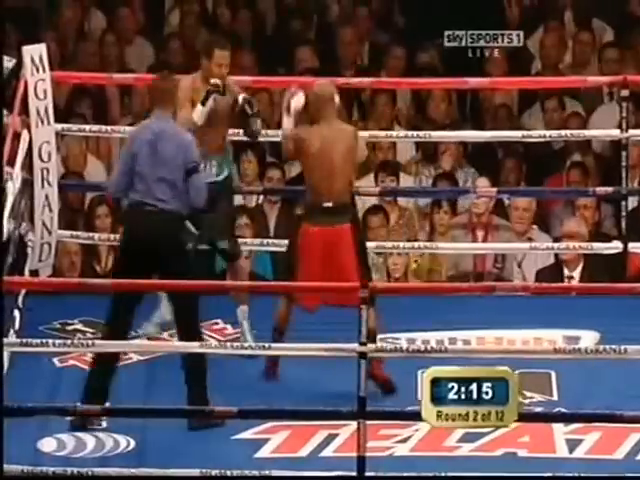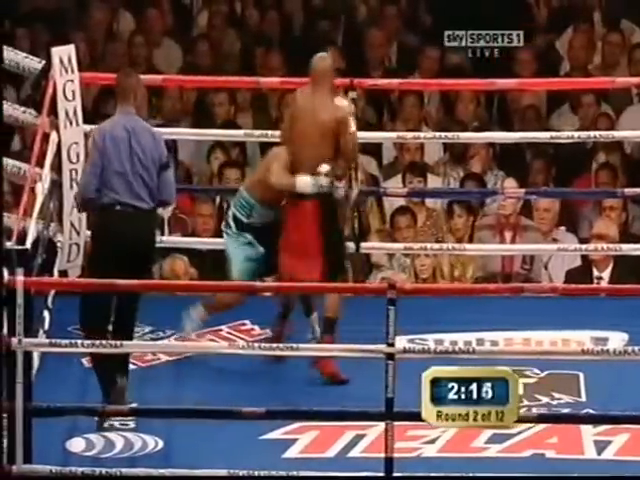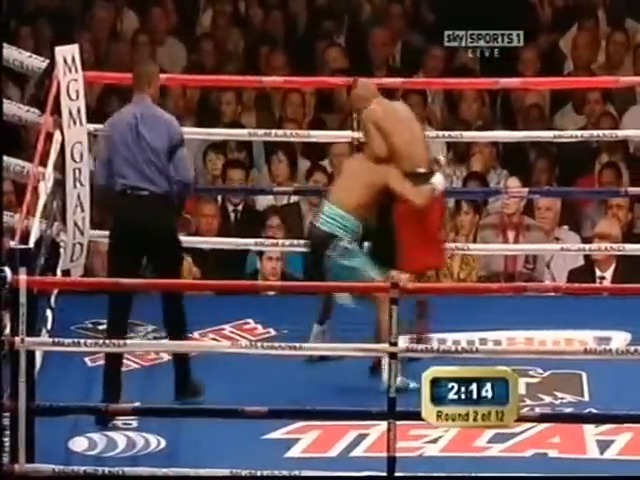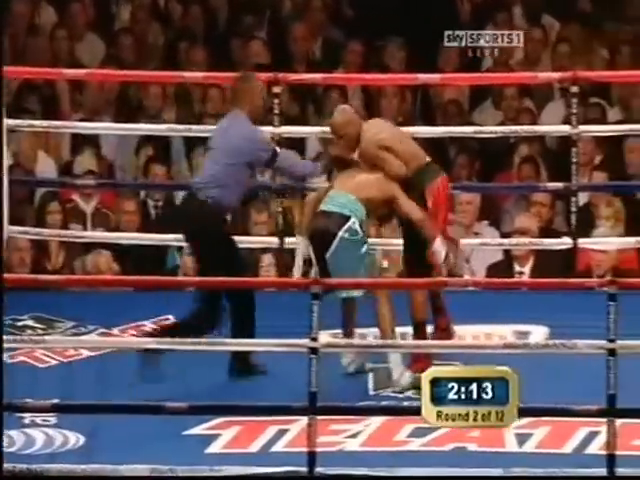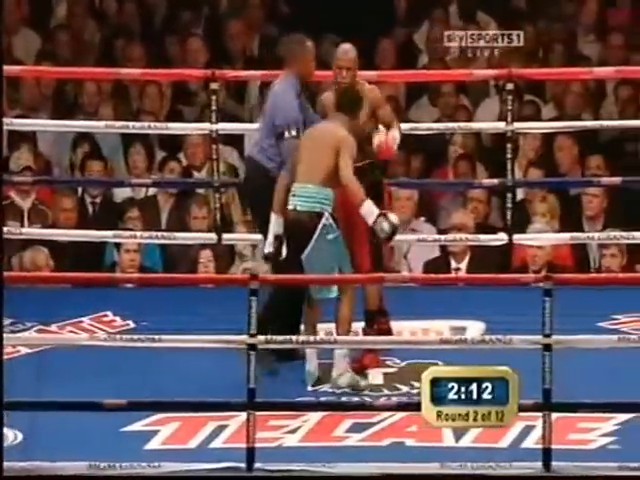
dt=0.7s
person 1, frame 1
left shoulder: (135, 136)
right shoulder: (185, 140)
left elbow: (115, 189)
right elbow: (196, 200)
left hip: (136, 227)
right hip: (168, 231)
left knee: (119, 318)
right knee: (187, 321)
left ankle: (93, 405)
right ankle: (198, 407)
person 1, frame 2
left shoulder: (103, 133)
right shoulder: (153, 137)
left elbow: (87, 191)
right elbow: (167, 196)
left wrist: (88, 206)
left hip: (110, 224)
right hip: (143, 227)
left knee: (94, 312)
right knee: (126, 313)
left ankle: (112, 383)
right ankle: (117, 382)
person 1, frame 3
left shoulder: (115, 123)
right shoulder: (167, 123)
left elbow: (102, 179)
right elbow: (185, 178)
right wrist: (177, 205)
left hip: (123, 211)
right hip: (158, 212)
left knee: (119, 307)
right knee: (172, 300)
left ankle: (110, 399)
right ankle: (184, 381)
person 1, frame 4
left shoulder: (226, 128)
right shoulder: (249, 136)
right elbow: (291, 167)
right wrist: (325, 168)
left hip: (196, 209)
right hip: (205, 217)
left knee: (239, 284)
right knee: (210, 307)
left ankle: (241, 359)
right ankle: (161, 339)
person 1, frame 5
left shoulder: (291, 91)
right shoulder: (286, 99)
left elbow: (312, 124)
right elbow: (291, 155)
left hip: (269, 180)
right hip: (265, 182)
right ankle: (266, 339)
person 2, frame 1
left shoulder: (302, 135)
right shoulder: (352, 134)
left elbow: (287, 154)
left wrist: (289, 114)
right wrist: (336, 108)
left hip: (313, 222)
right hip: (344, 221)
left knee: (291, 290)
right knee: (364, 295)
left ankle: (273, 360)
right ankle: (375, 363)
person 2, frame 2
left shoulder: (297, 100)
right shoulder: (339, 112)
left elbow: (286, 138)
right elbow: (349, 157)
left hip: (296, 193)
right hip: (321, 195)
left knee: (296, 270)
right knee: (334, 277)
right ankle: (324, 353)
person 2, frame 3
left shoulder: (371, 114)
right shoulder: (401, 108)
right elbow: (405, 149)
right hip: (430, 183)
left knee: (387, 268)
right knee: (422, 261)
right ankle: (421, 323)
person 2, frame 4
left shoulder: (367, 145)
right shoulder: (377, 125)
left elbow: (399, 171)
left hip: (423, 188)
right hip: (433, 181)
left knee: (416, 271)
right knee: (424, 264)
left ankle: (421, 351)
right ankle: (441, 323)
person 2, frame 5
left shoulder: (371, 94)
right shoulder: (325, 100)
left elbow: (392, 124)
left wrist: (391, 138)
left hip: (368, 177)
left knee: (368, 259)
right knee: (360, 258)
right ankle: (382, 322)
person 3, frame 1
left shoulder: (232, 91)
right shoulder: (186, 86)
left elbow: (254, 132)
right elbow: (181, 130)
left wrist: (249, 112)
right wrist: (205, 102)
left hip: (219, 177)
left knee: (233, 255)
left ankle: (244, 327)
right ankle: (163, 312)
person 3, frame 2
left shoulder: (291, 158)
right shoulder: (281, 156)
right elbow: (276, 181)
right wrist: (311, 183)
left hip: (267, 221)
right hip: (242, 224)
right knee: (237, 294)
right ankle: (199, 314)
person 3, frame 3
left shoulder: (354, 160)
right shoulder: (388, 171)
right elbow: (418, 200)
right wrist: (438, 181)
left hip: (318, 233)
right hip: (336, 241)
right knee: (385, 295)
left ankle: (317, 341)
right ankle: (388, 372)
person 3, frame 4
left shoulder: (347, 175)
right shoulder: (388, 185)
left elbow: (312, 200)
right elbow: (418, 217)
left wrist: (305, 241)
right wrist: (439, 245)
left hip: (319, 225)
right hip: (343, 225)
left knee: (351, 290)
right knee: (380, 290)
left ankle: (350, 358)
right ankle: (397, 370)
person 3, frame 5
left shoulder: (311, 133)
right shoulder: (345, 138)
left elbow: (283, 181)
right elbow: (347, 180)
left wrist: (275, 225)
right wrist: (375, 214)
left hip: (293, 214)
right hip: (317, 214)
left knee: (311, 289)
right knee: (346, 288)
left ankle: (311, 365)
right ankle: (341, 366)
